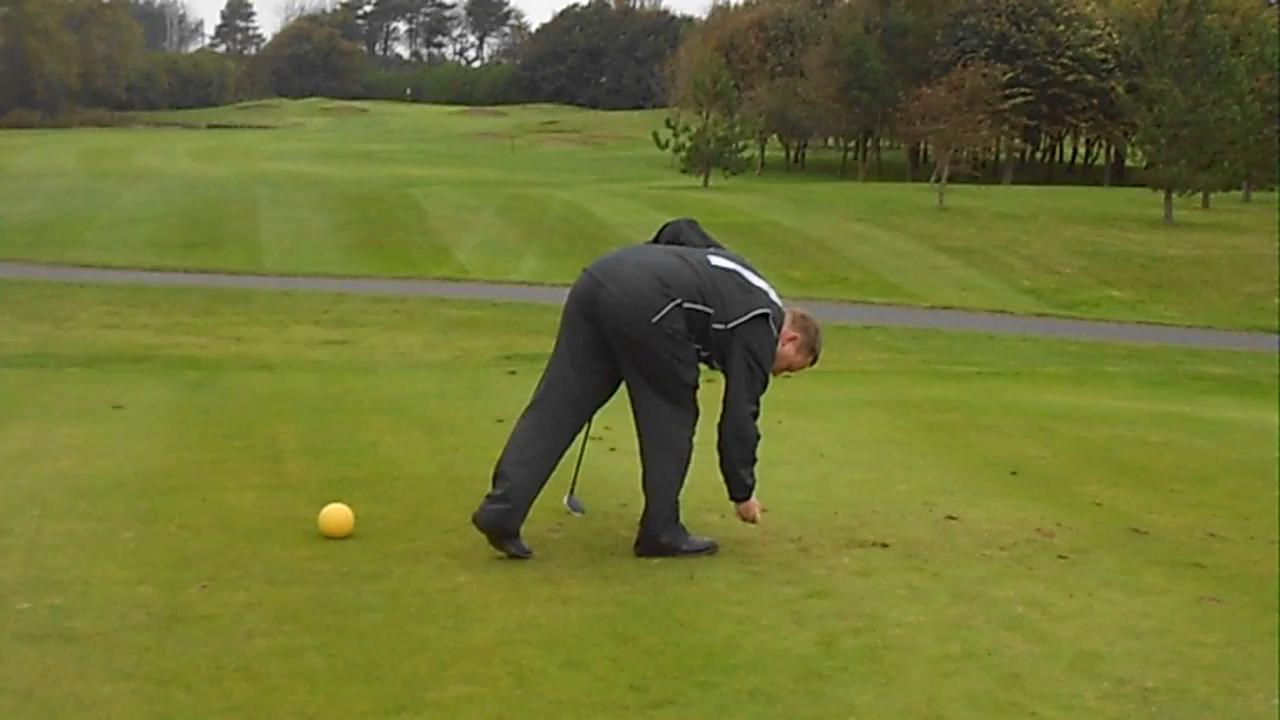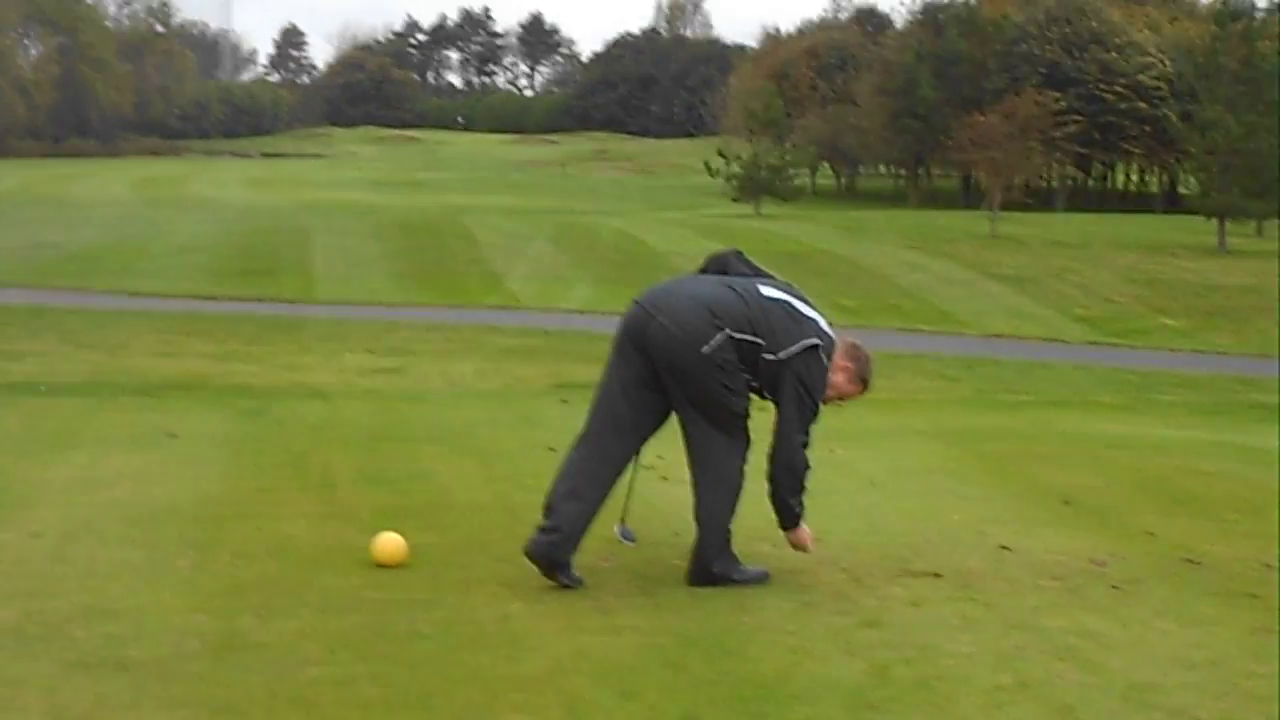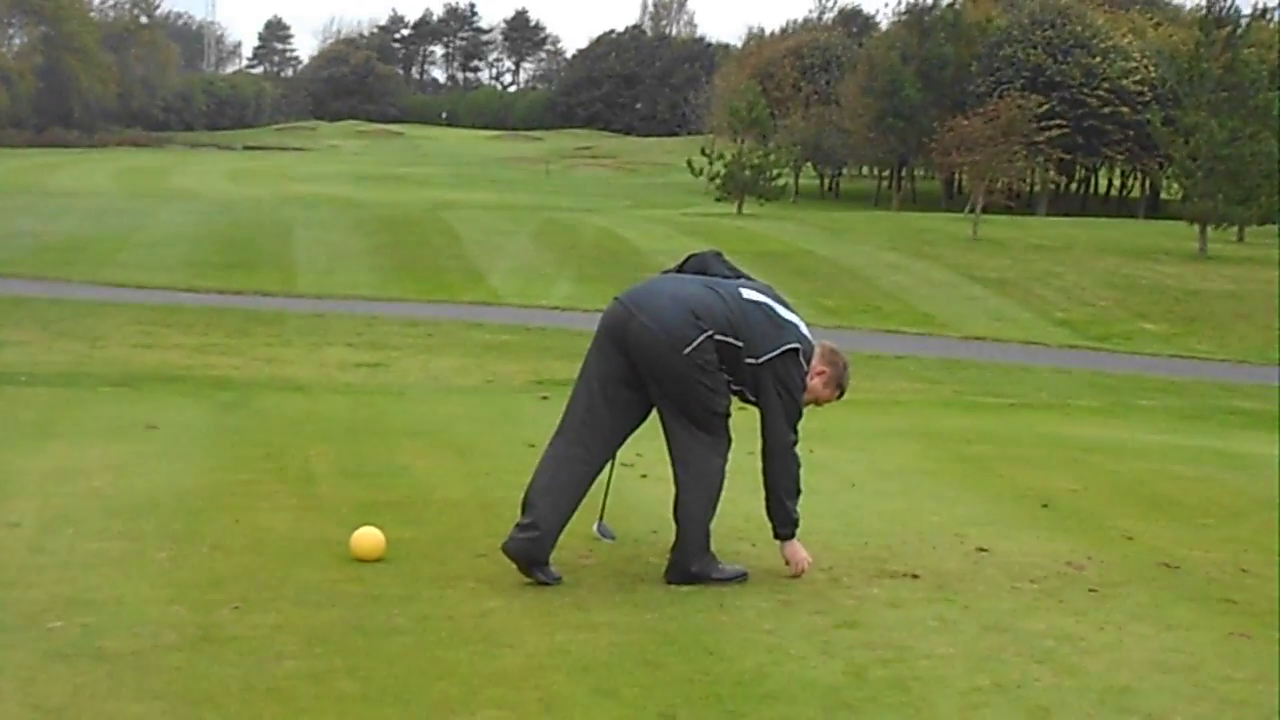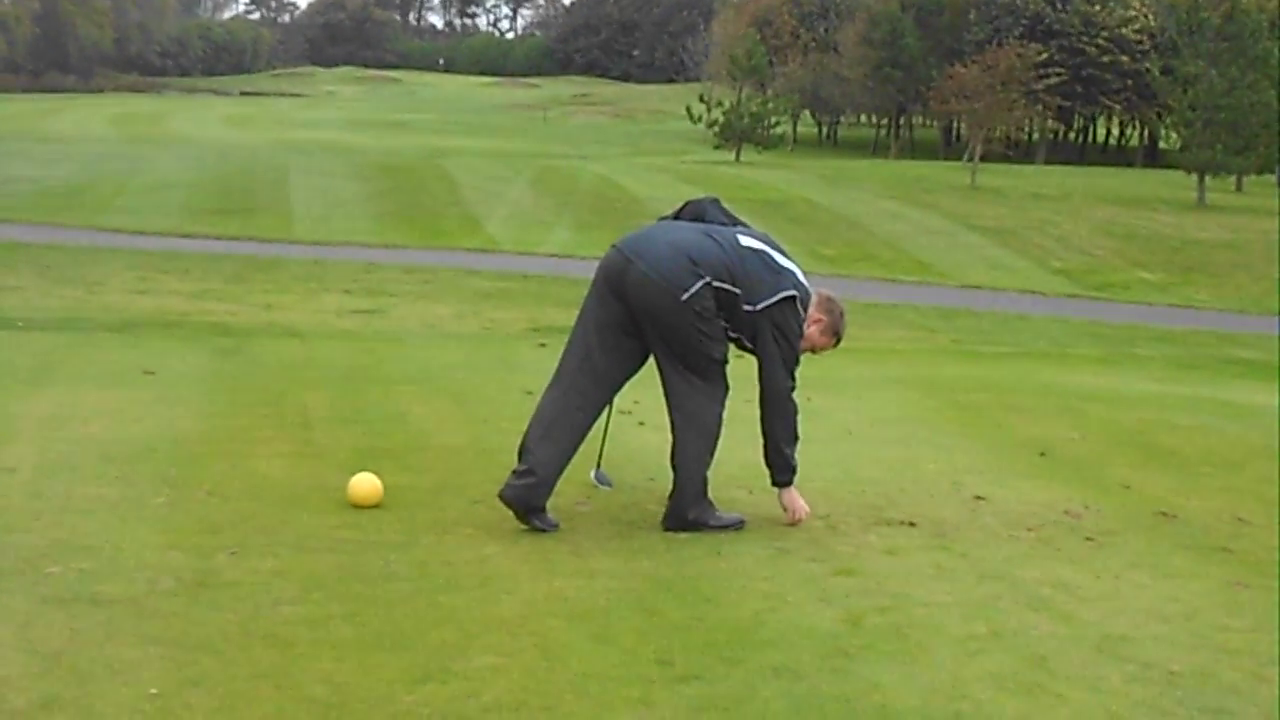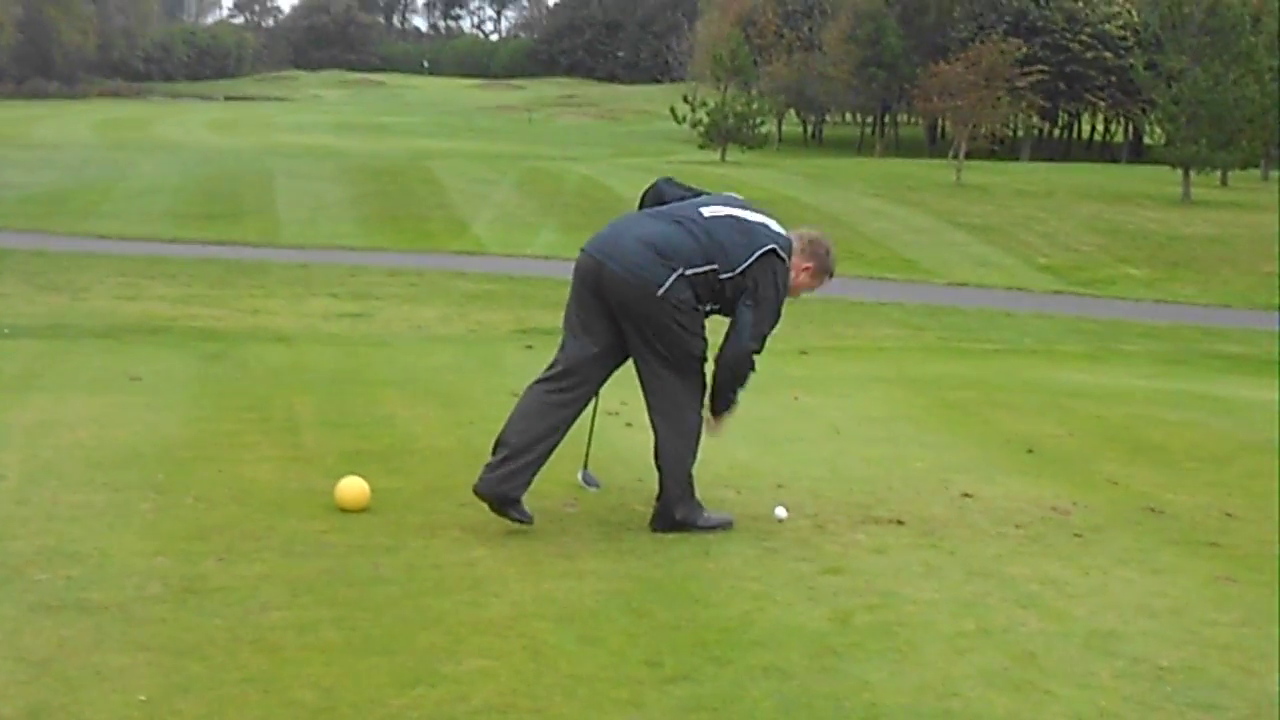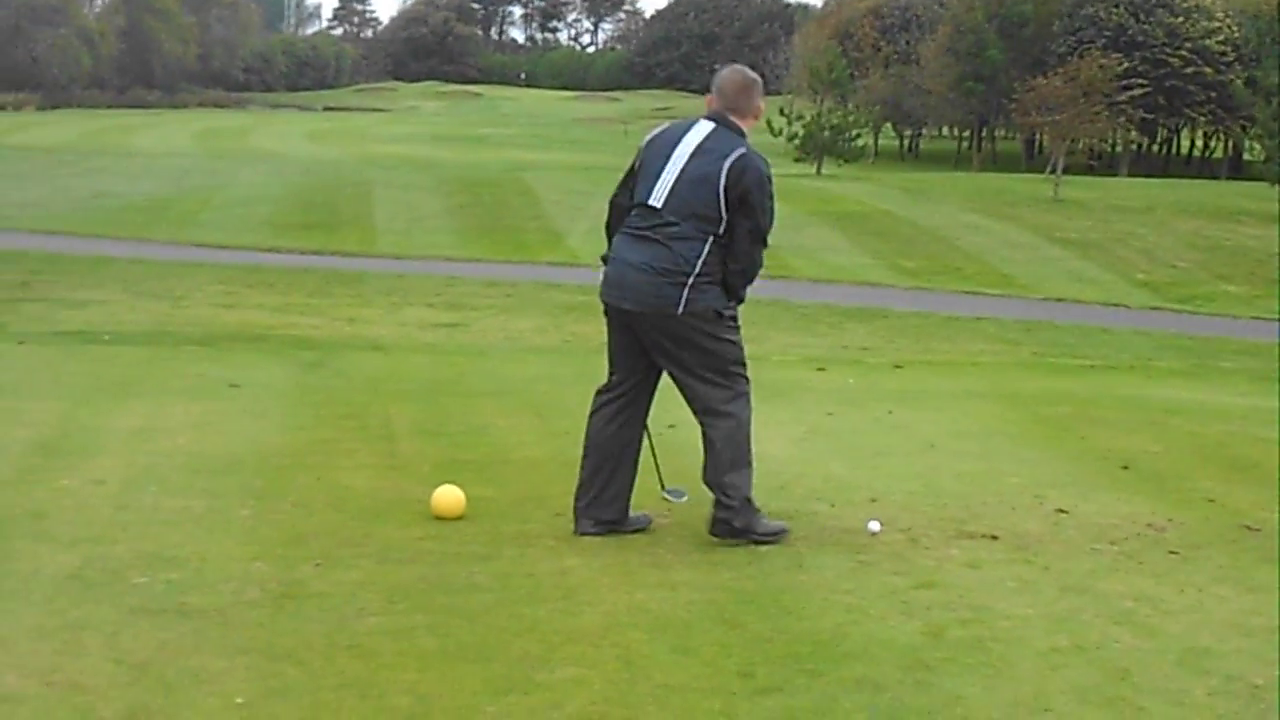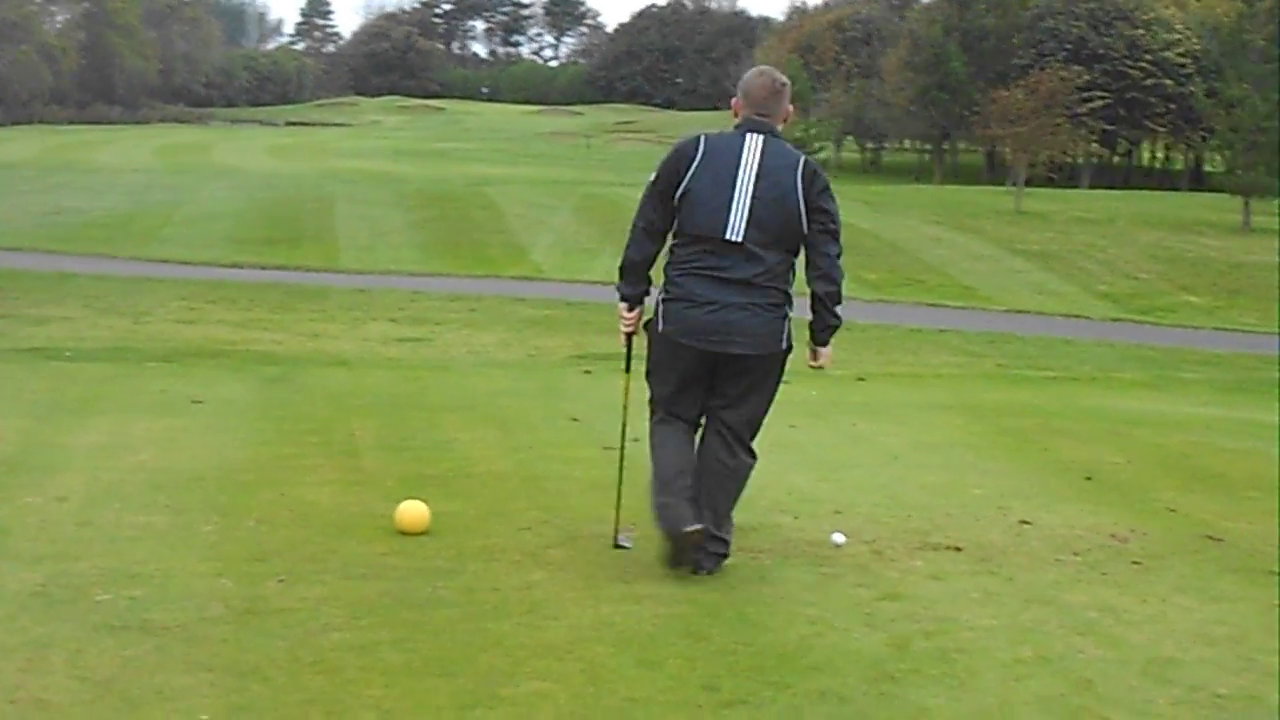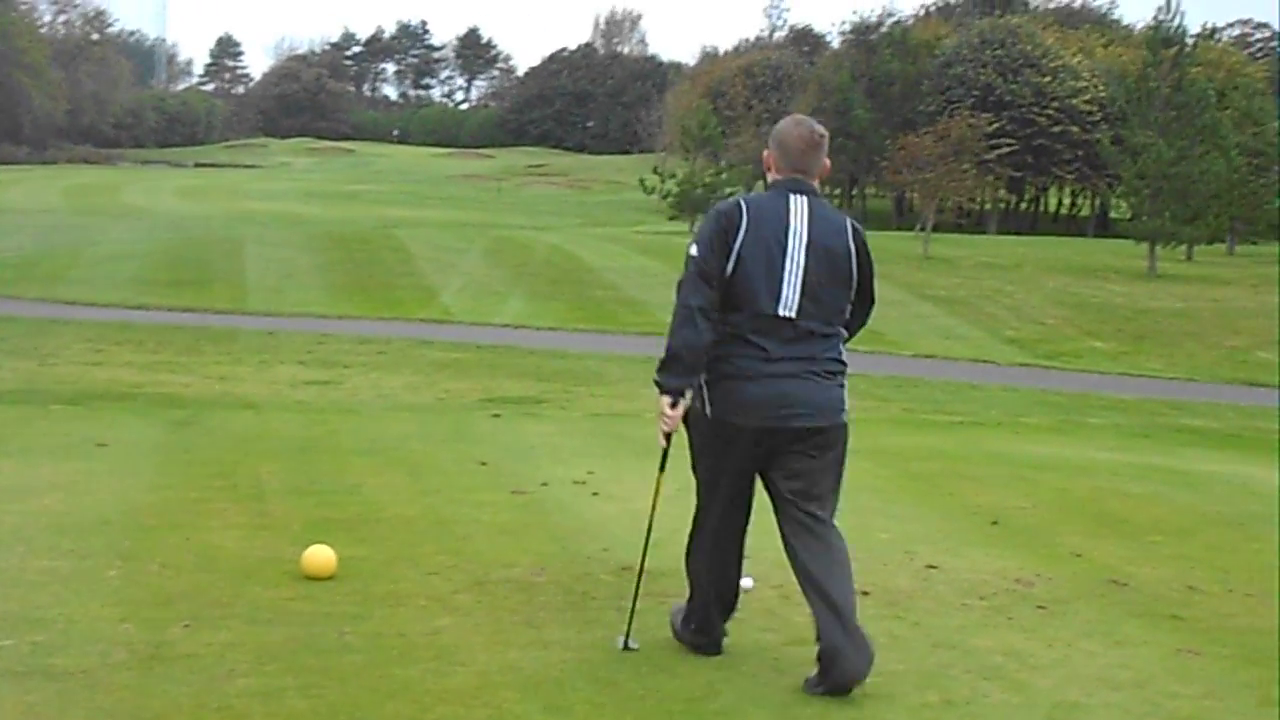
dt=0.7s
person 1, frame 1
left shoulder: (740, 279)
right shoulder: (759, 329)
left elbow: (680, 229)
right elbow: (739, 416)
right wrist: (743, 494)
left hip: (599, 279)
right hip: (645, 304)
left knee: (556, 407)
right knee: (672, 416)
left ankle: (500, 511)
right ankle: (661, 532)
person 1, frame 2
left shoulder: (793, 312)
right shoulder: (810, 358)
left elbow: (728, 260)
right elbow: (789, 445)
right wrist: (792, 522)
left hip: (649, 310)
right hip: (696, 335)
left knee: (607, 437)
right knee: (725, 445)
left ankle: (553, 543)
right ankle: (713, 561)
person 1, frame 3
left shoulder: (767, 309)
right shoulder: (790, 359)
left elbow: (706, 261)
right elbow: (780, 448)
right wrist: (787, 536)
left hip: (629, 308)
right hip: (676, 334)
left knee: (584, 436)
right knee: (705, 445)
left ankle: (529, 540)
right ankle: (691, 561)
person 1, frame 4
left shoulder: (767, 261)
right shoulder: (786, 307)
left elbow: (702, 209)
right elbow: (777, 396)
right wrist: (785, 483)
left hip: (626, 255)
right hip: (675, 284)
left knee: (580, 382)
right knee: (702, 393)
left ankle: (526, 488)
right ankle: (689, 507)
person 1, frame 5
left shoulder: (739, 209)
right shoulder: (771, 268)
left elbow: (660, 192)
right elbow: (741, 348)
right wrist: (720, 408)
left hip: (602, 251)
right hip: (653, 280)
left knee: (570, 373)
right knee: (681, 393)
left ankle: (501, 479)
right ankle: (678, 508)
person 1, frame 6
left shoulder: (663, 136)
right shoulder: (747, 166)
left elbow: (618, 207)
right elbow: (746, 252)
right wrist: (725, 298)
left hip: (621, 282)
right hip: (682, 296)
left knee: (623, 392)
right knee: (725, 396)
left ankle: (597, 511)
right ankle: (735, 512)
person 1, frame 7
left shoulder: (691, 152)
right shoulder: (806, 175)
left elbow: (648, 227)
right elbow: (826, 260)
left wrist: (632, 294)
right wrist: (824, 331)
left hip: (684, 319)
right hip: (760, 330)
left knee: (672, 418)
right knee: (731, 440)
left ankle: (680, 520)
right ankle: (704, 545)
person 1, frame 8
left shoulder: (731, 218)
right shoulder: (848, 234)
left elbow: (695, 309)
right elbow: (856, 314)
left wrist: (675, 386)
left hip: (733, 397)
right hip: (816, 403)
left knee: (720, 512)
right knee: (812, 520)
left ankle: (703, 624)
right ankle: (844, 651)
